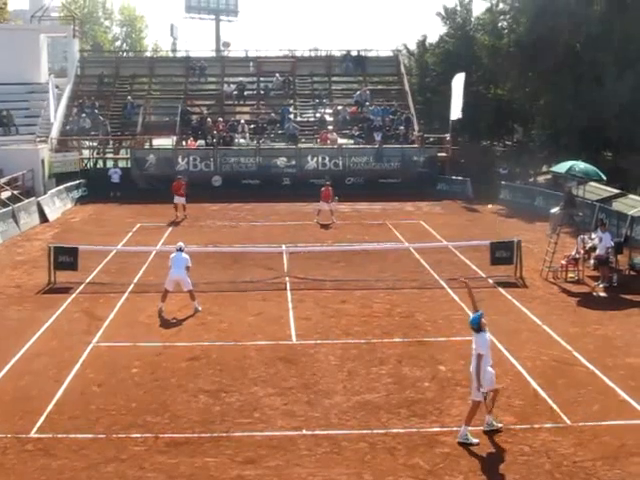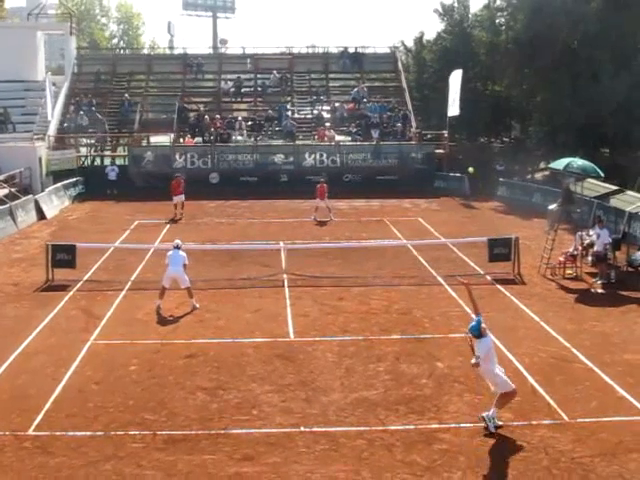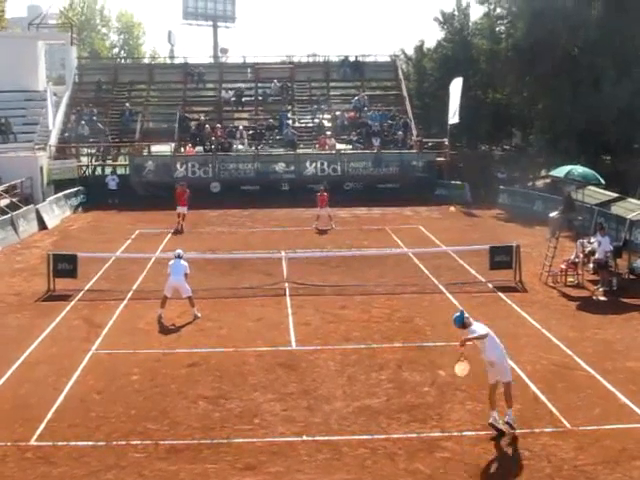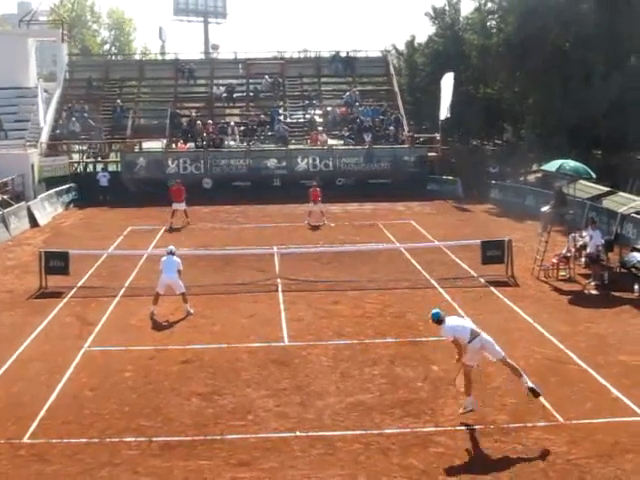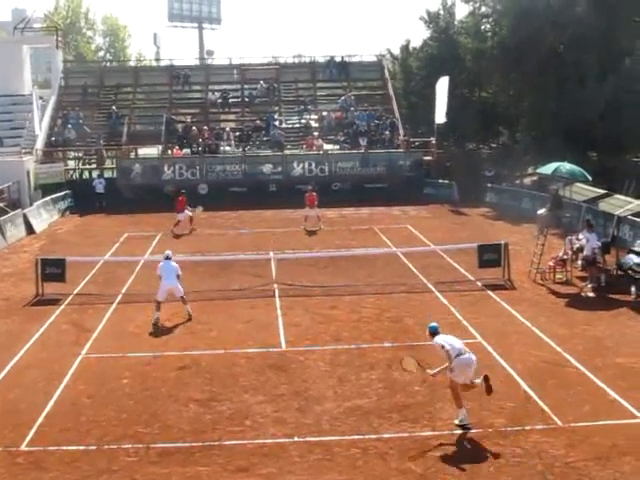
dt=0.3s
person 1, frame 1
left shoulder: (480, 330)
right shoulder: (482, 340)
left elbow: (474, 307)
right elbow: (478, 362)
left wrist: (469, 288)
right wrist: (478, 382)
left hip: (486, 369)
right hip: (481, 372)
left knee: (495, 391)
right knee: (477, 403)
left ankle: (489, 422)
right ankle: (463, 435)
person 1, frame 2
left shoulder: (479, 328)
right shoulder: (482, 346)
left elbow: (475, 308)
right elbow: (474, 365)
left wrist: (468, 288)
right wrist: (474, 355)
left hip: (492, 368)
right hip: (491, 372)
left knee: (504, 392)
right knee: (512, 393)
left ankle: (492, 420)
right ankle: (489, 415)
person 1, frame 3
left shoulder: (470, 327)
right shoulder: (474, 331)
right elbow: (484, 334)
right wrist: (467, 339)
left hip: (489, 360)
right hip: (499, 358)
left knee: (492, 388)
right knee: (507, 387)
left ankle: (494, 419)
right ankle: (509, 417)
person 1, frame 4
left shoulder: (444, 330)
right shoulder: (453, 318)
left elbow: (460, 346)
right elbow: (468, 320)
left wrist: (460, 357)
left hip: (473, 345)
right hip: (483, 338)
left knee: (467, 373)
right knee: (506, 362)
left ankle: (469, 404)
right ankle: (528, 384)
person 1, frame 5
left shoulder: (437, 340)
right shoulder: (448, 337)
left elbow: (446, 349)
right elbow: (450, 363)
left wrist: (451, 365)
right wrist: (436, 371)
left hip: (460, 360)
right hip: (470, 358)
left knee: (453, 387)
right knee: (463, 388)
left ankle: (463, 418)
right ankle: (481, 381)
